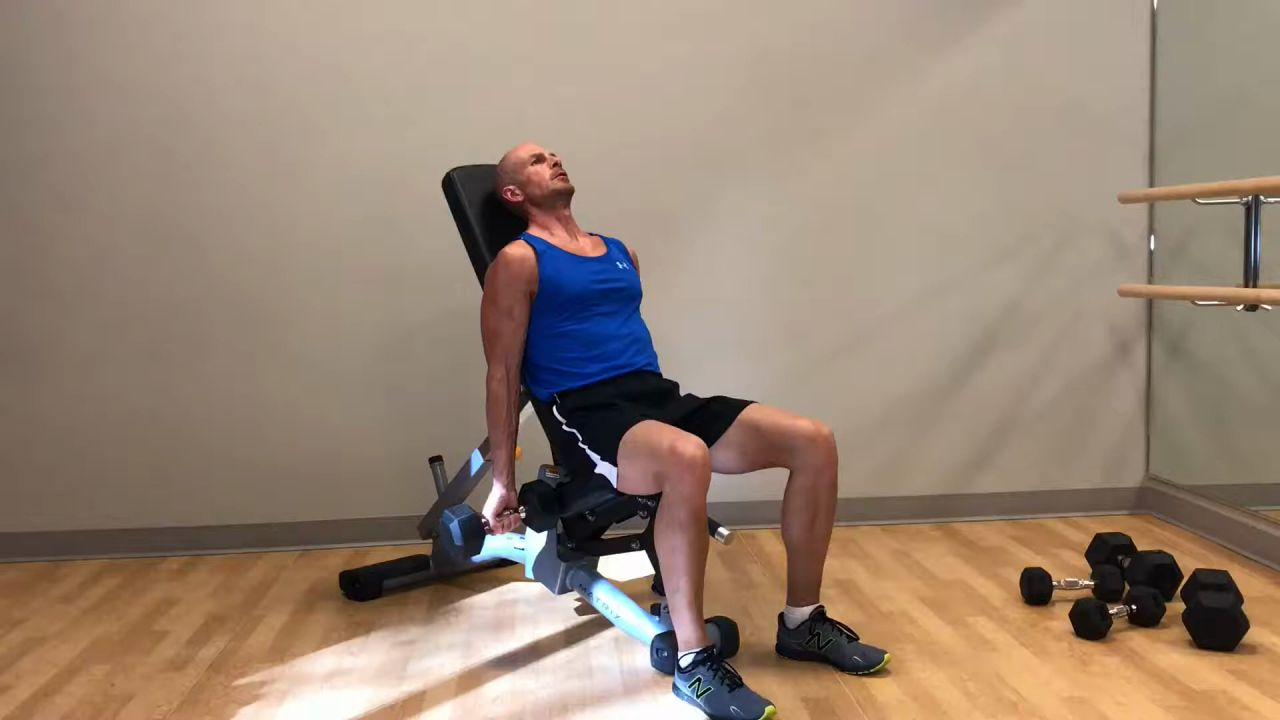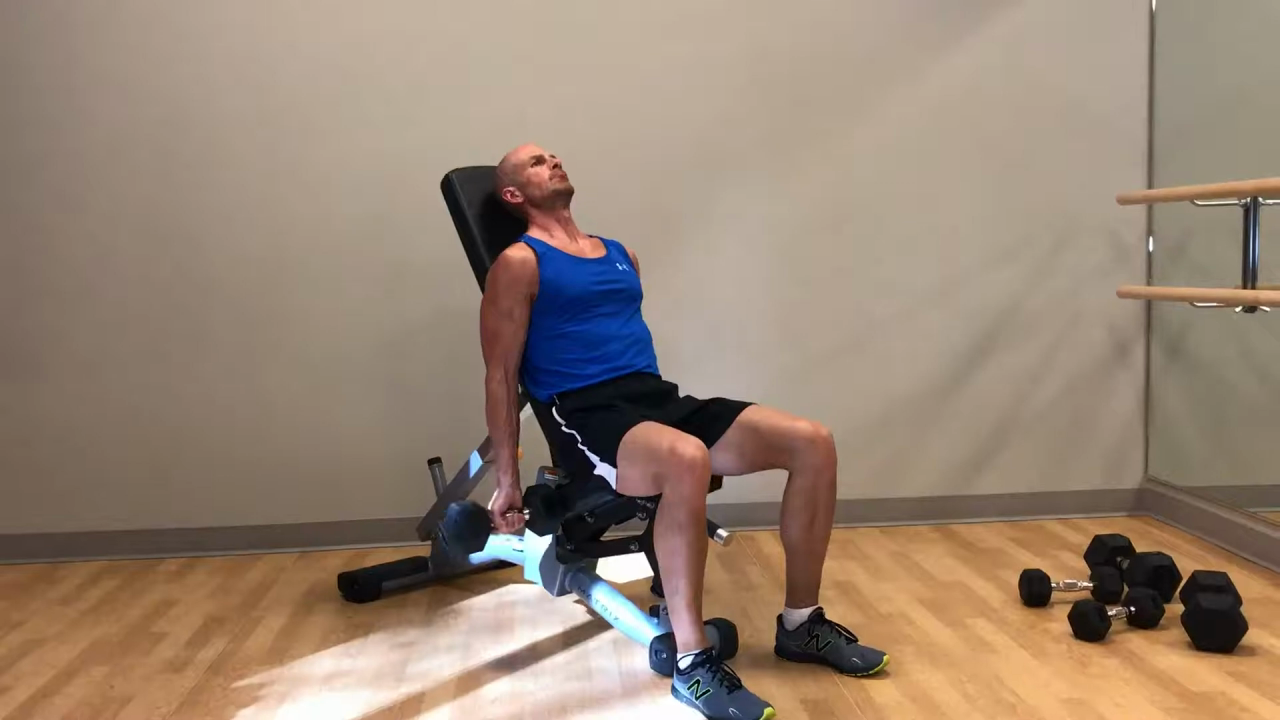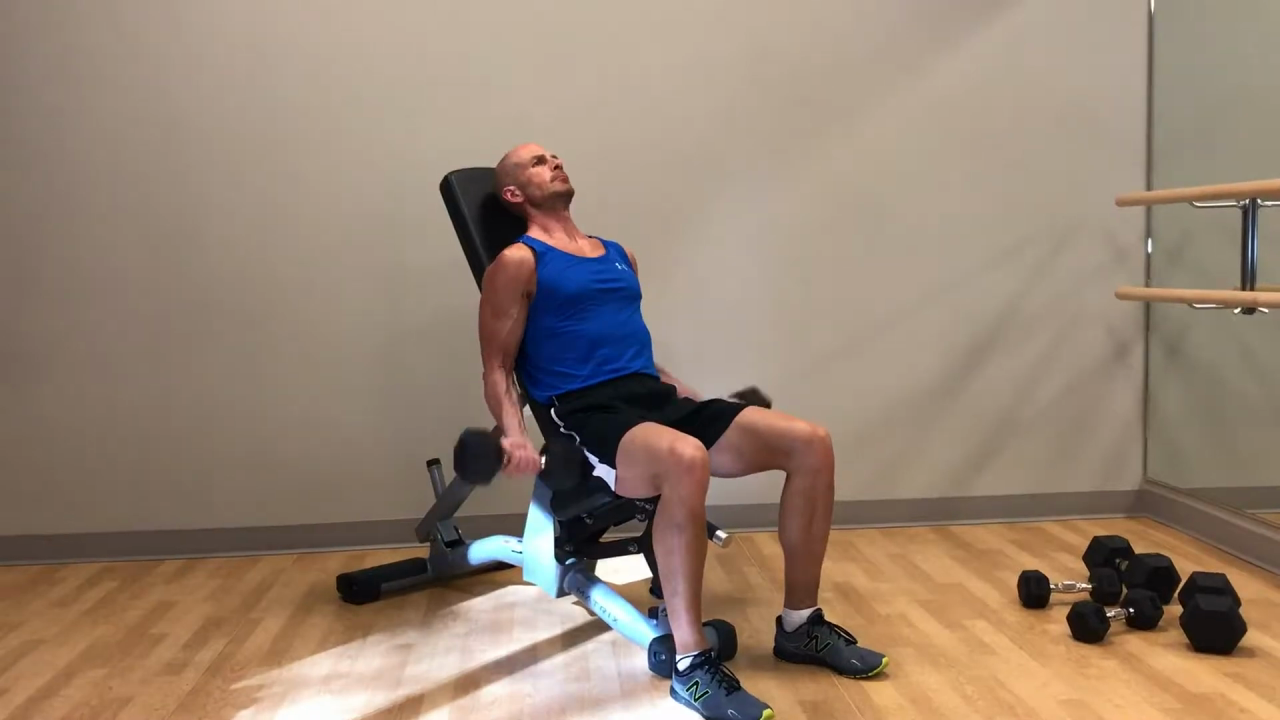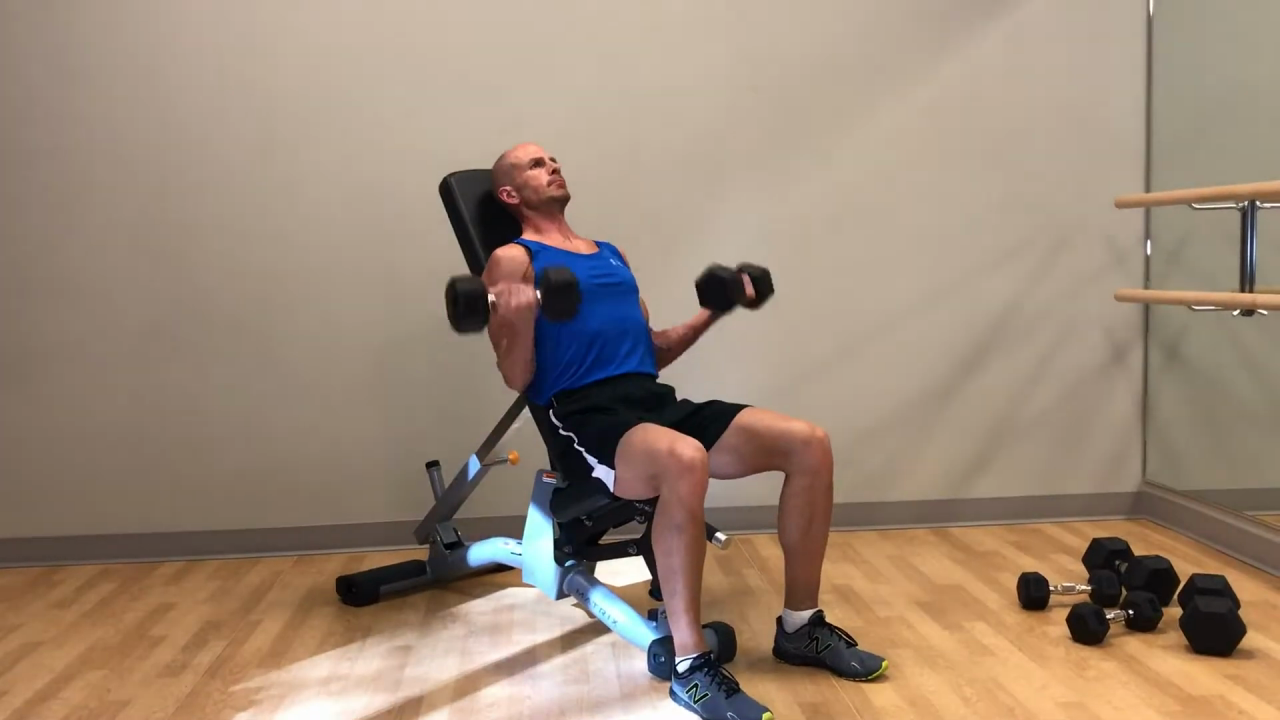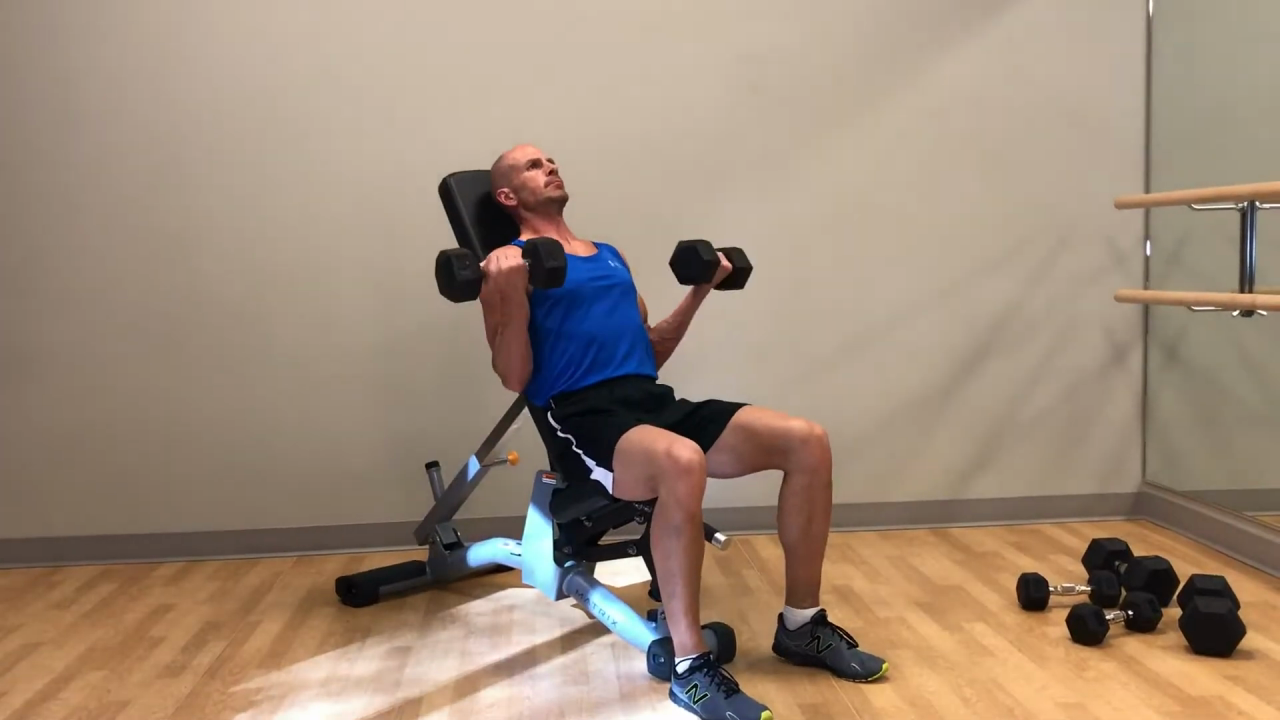
dt=0.4s
person 1, frame 1
left shoulder: (620, 253)
right shoulder: (518, 261)
right elbow: (503, 374)
right wrist: (503, 481)
left hip: (658, 396)
right hip: (590, 414)
left knee: (813, 441)
right knee: (686, 458)
left ankle: (803, 622)
right ankle: (694, 661)
person 1, frame 2
left shoulder: (620, 255)
right shoulder: (519, 264)
right elbow: (501, 376)
right wrist: (508, 481)
left hip: (657, 397)
right hip: (588, 416)
left knee: (812, 443)
right knee: (685, 460)
left ankle: (801, 623)
right ankle: (693, 661)
person 1, frame 3
left shoulder: (619, 255)
right shoulder: (518, 262)
right elbow: (497, 366)
left wrist: (695, 395)
right wrist: (516, 434)
left hip: (653, 399)
right hip: (588, 418)
left knee: (810, 443)
right knee: (685, 460)
left ankle: (801, 625)
right ankle: (692, 664)
person 1, frame 4
left shoulder: (612, 255)
right shoulder: (512, 260)
right elbow: (518, 378)
left wrist: (711, 313)
right wrist: (517, 320)
left hip: (654, 400)
right hip: (586, 417)
left knee: (809, 444)
right knee: (683, 462)
left ankle: (801, 626)
right ankle: (691, 666)
person 1, frame 5
left shoulder: (611, 256)
right shoulder: (509, 261)
right elbow: (514, 378)
left wrist: (698, 292)
right wrist: (512, 294)
left hip: (654, 402)
right hip: (585, 418)
left knee: (807, 441)
right knee: (681, 463)
left ankle: (802, 625)
right ankle: (691, 666)
